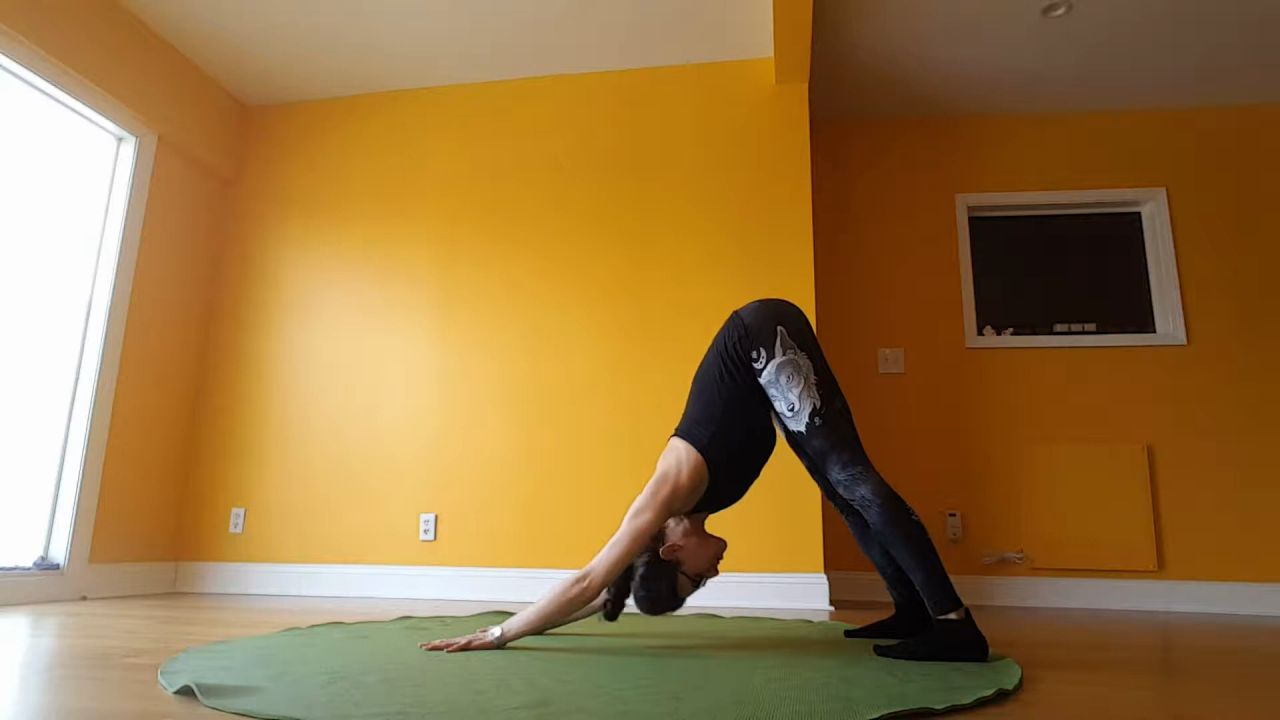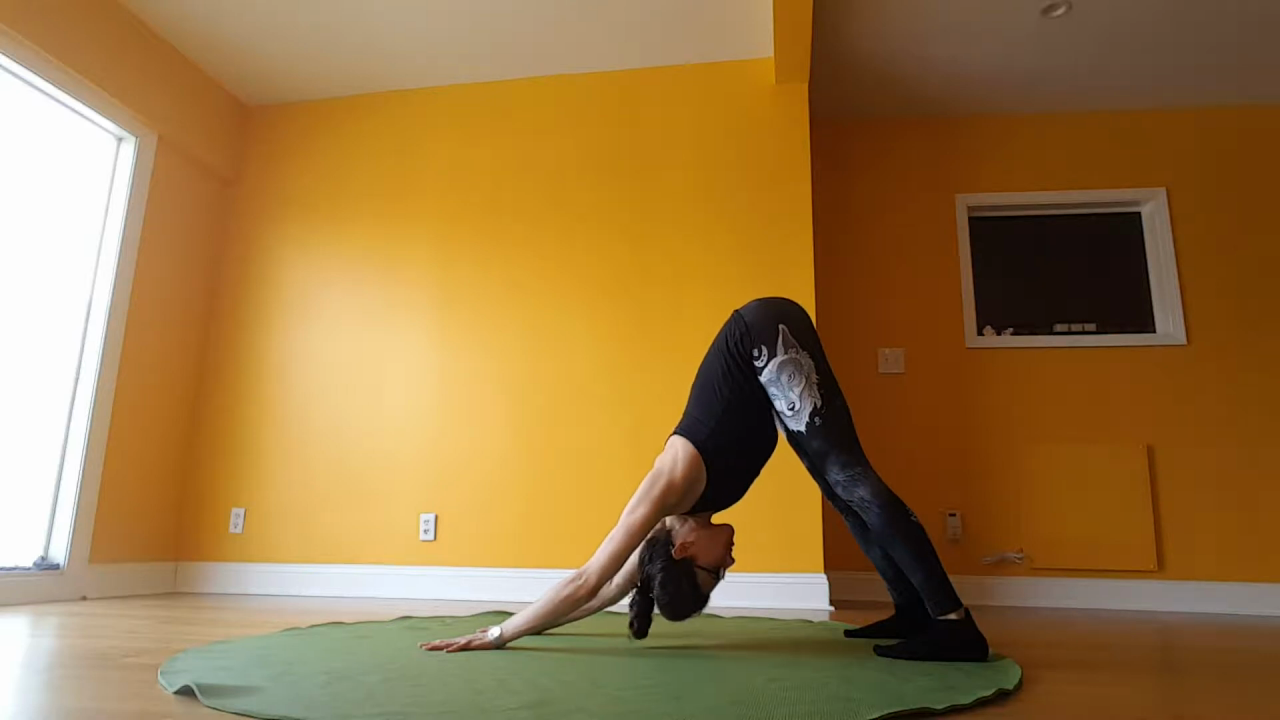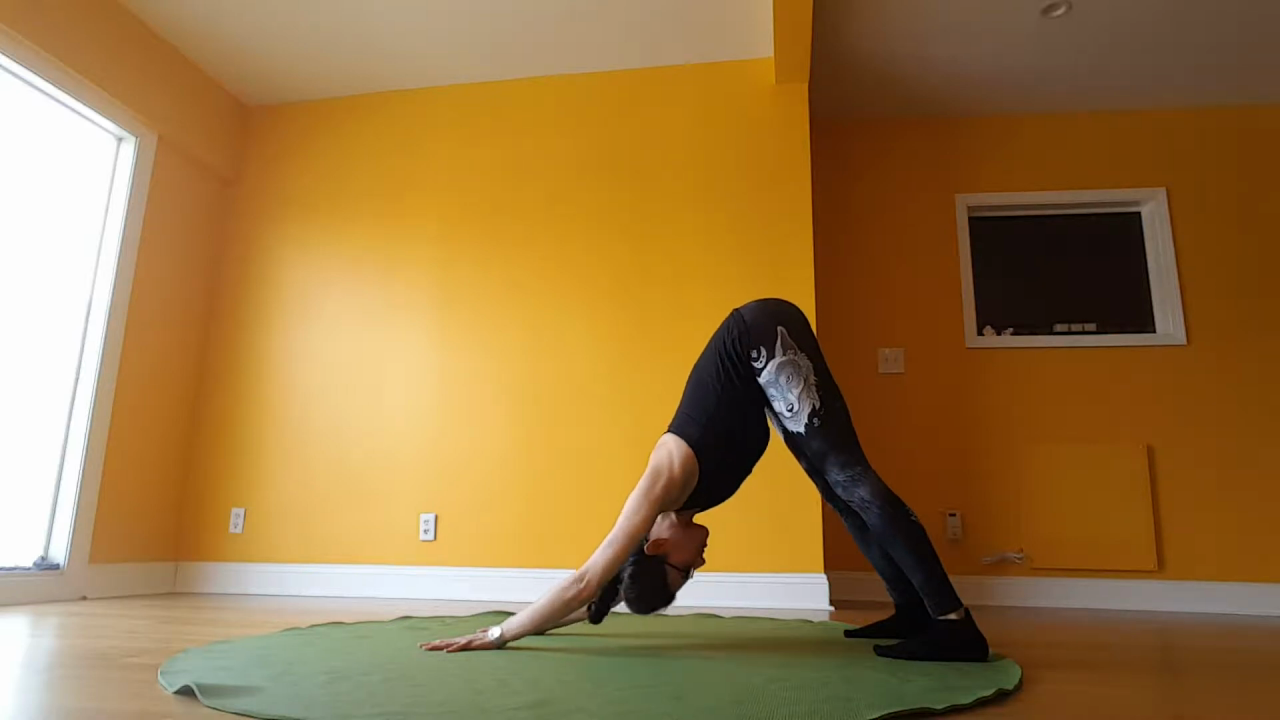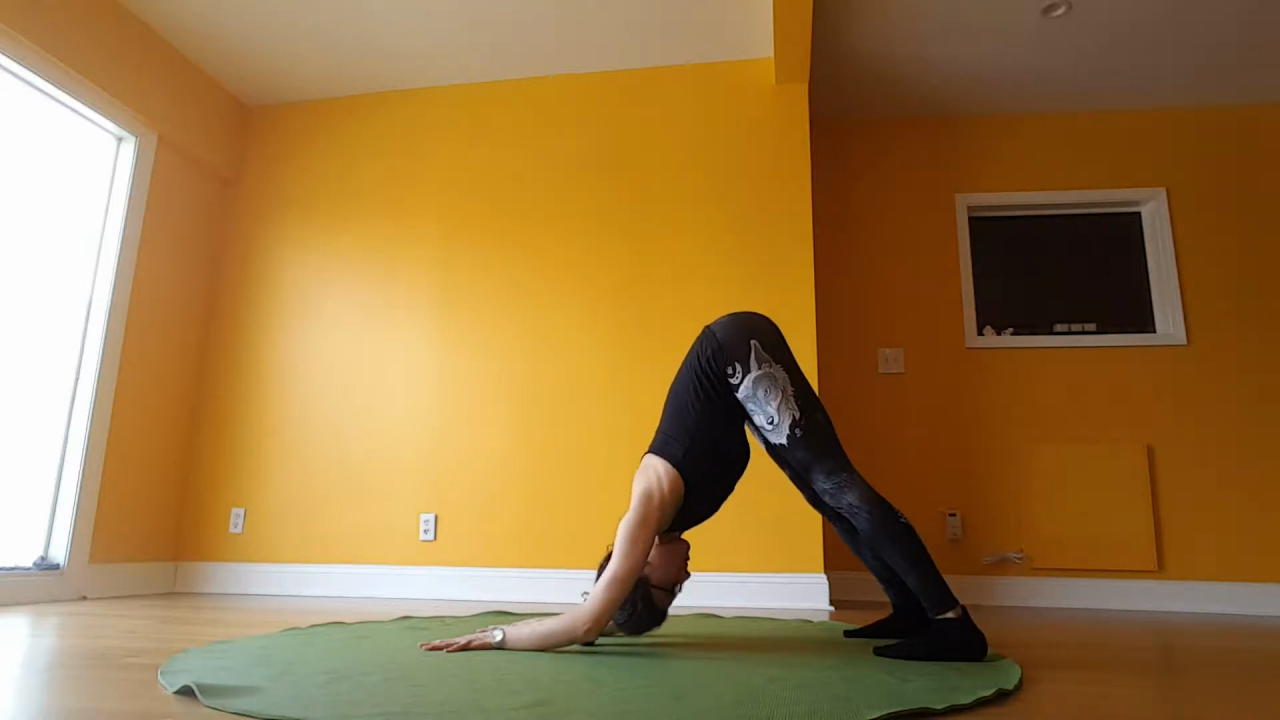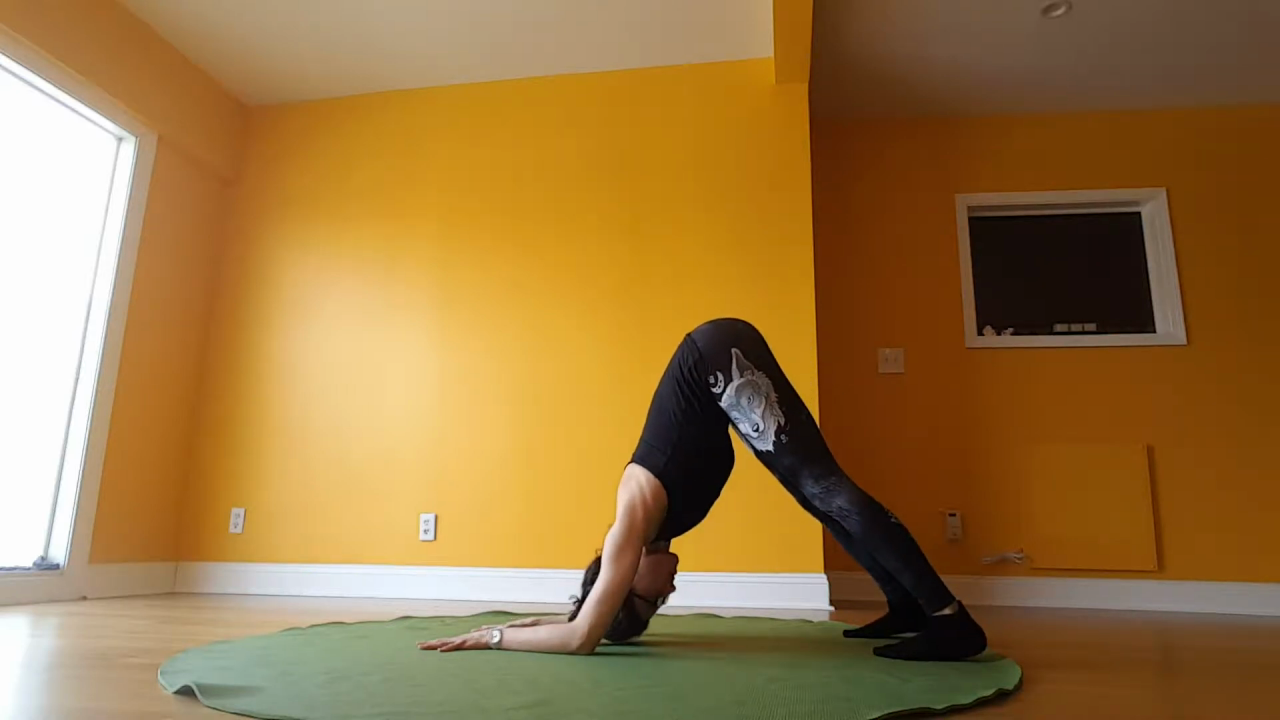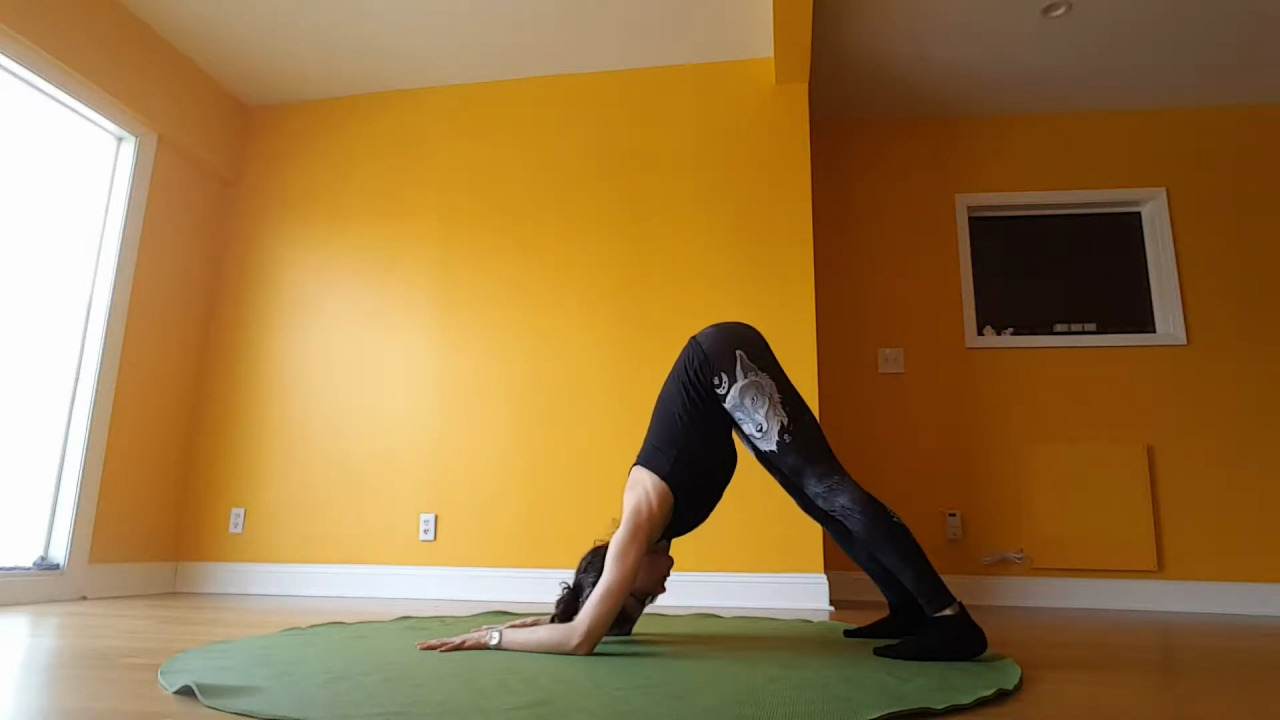
dt=0.5s
person 1, frame 1
left shoulder: (673, 493)
right shoulder: (678, 499)
left elbow: (587, 583)
right elbow: (600, 586)
right wrist: (532, 625)
left hip: (764, 337)
right hip: (763, 348)
left knee: (850, 479)
right knee: (843, 486)
left ankle: (953, 622)
right ankle: (915, 609)
person 1, frame 2
left shoulder: (672, 486)
left elbow: (585, 584)
right elbow: (601, 588)
right wrist: (522, 626)
left hip: (765, 333)
right hip: (765, 344)
left knee: (847, 480)
right knee: (844, 486)
left ankle: (952, 622)
right ankle: (915, 609)
person 1, frame 3
left shoulder: (663, 484)
right shoulder: (670, 492)
left elbow: (584, 584)
right elbow: (590, 588)
left wrist: (497, 635)
right wrist: (519, 625)
left hip: (762, 337)
right hip: (761, 350)
left knee: (847, 479)
right knee: (840, 486)
left ankle: (952, 622)
right ankle: (914, 609)
person 1, frame 4
left shoulder: (649, 509)
right shoulder: (654, 514)
left elbow: (589, 622)
right elbow: (598, 616)
left wrist: (498, 636)
right wrist: (514, 629)
left hip: (738, 352)
right hip: (739, 360)
left knee: (833, 486)
right knee: (829, 492)
left ankle: (950, 621)
right ankle: (912, 608)
person 1, frame 5
left shoulder: (634, 522)
right shoulder: (647, 525)
left elbow: (583, 638)
right elbow: (589, 616)
left wrist: (494, 635)
right wrist: (527, 620)
left hip: (720, 358)
right hip: (720, 364)
left knee: (823, 488)
right knee: (819, 494)
left ankle: (947, 618)
right ankle: (908, 604)
person 1, frame 6
left shoulder: (639, 524)
right shoulder: (647, 524)
left elbow: (580, 639)
right elbow: (588, 616)
left wrist: (493, 638)
right wrist: (529, 623)
left hip: (724, 361)
right hip: (725, 368)
left knee: (826, 489)
right knee: (821, 496)
left ankle: (949, 619)
right ankle: (909, 607)
